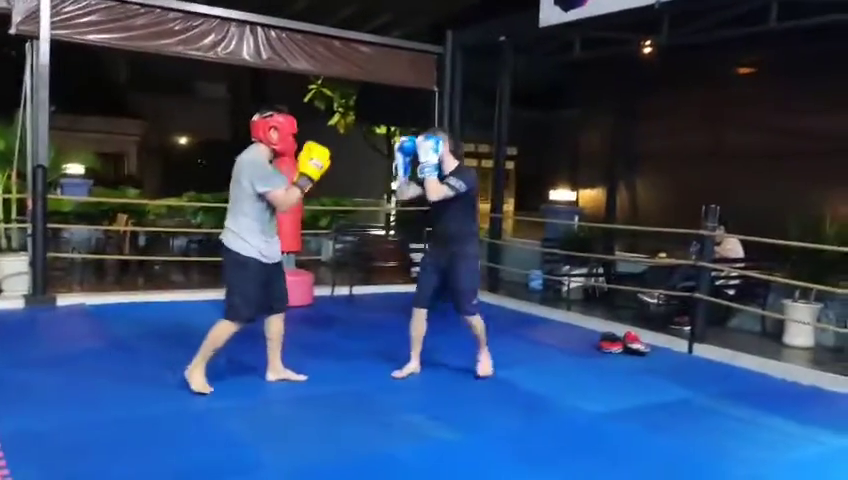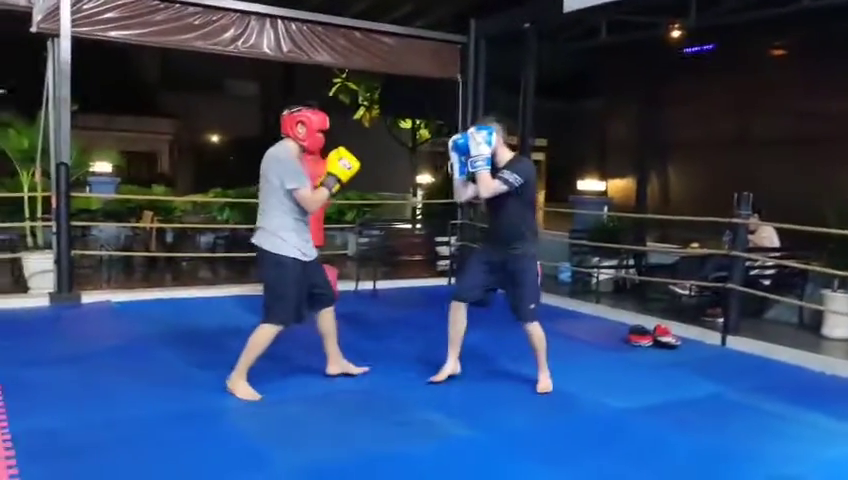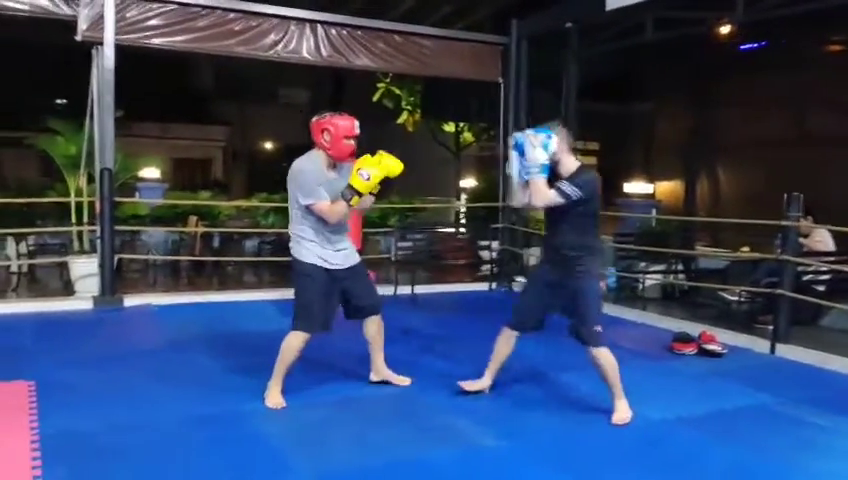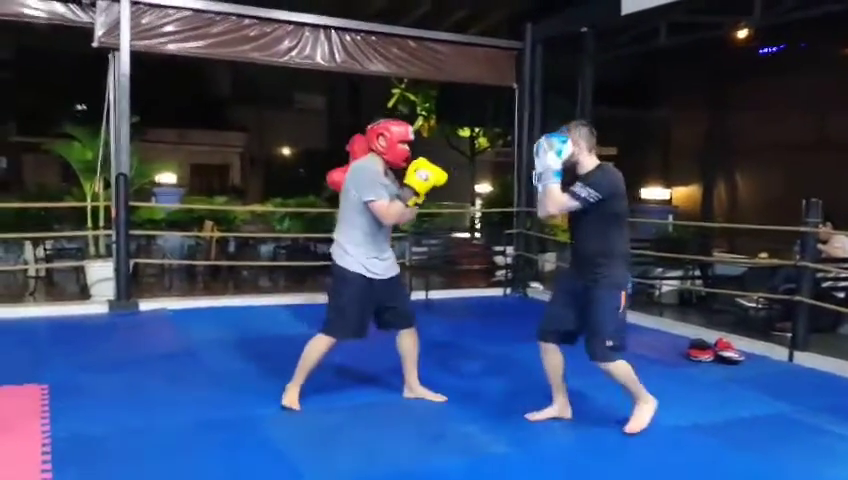
dt=0.5s
person 1, frame 1
left shoulder: (267, 163)
right shoulder: (253, 162)
left elbow: (282, 193)
right elbow: (284, 203)
left wrist: (305, 172)
right wrist: (307, 175)
left hip: (267, 250)
right hip: (243, 251)
left knee: (275, 309)
right knee: (237, 317)
left ankle: (275, 368)
right ankle: (196, 368)
person 1, frame 2
left shoulder: (291, 157)
right shoulder: (282, 157)
left elbow: (308, 199)
right elbow: (311, 204)
left wrist: (333, 176)
right wrist: (334, 177)
left hip: (300, 248)
right hip: (280, 251)
left knee: (326, 301)
right knee: (277, 320)
left ankle: (335, 360)
right ankle: (238, 377)
person 1, frame 3
left shoulder: (343, 166)
right shoulder: (304, 169)
left elbow: (361, 205)
right elbow: (331, 215)
left wrist: (375, 179)
right wrist: (356, 186)
left hip: (344, 256)
right hip: (312, 261)
left knee: (372, 310)
right knee: (304, 329)
left ankle: (379, 369)
right ankle: (274, 386)
person 1, frame 4
left shoulder: (388, 175)
right shoulder: (364, 170)
left elbow: (403, 219)
right elbow: (388, 216)
left wrist: (419, 191)
right wrist: (412, 188)
left hip: (383, 267)
right hip: (353, 267)
left knee: (407, 323)
right knee: (333, 333)
left ankle: (413, 386)
right ankle: (293, 387)
person 2, frame 1
left shoulder: (465, 175)
right shoulder: (433, 174)
left elbow: (434, 195)
right elbow: (403, 194)
left wrist: (428, 162)
right wrist: (402, 162)
left hip: (463, 254)
right hip: (437, 252)
left knee: (468, 311)
right knee: (420, 307)
left ankle: (483, 352)
right ankle: (414, 362)
person 2, frame 2
left shoulder: (522, 166)
right shoulder: (489, 168)
left elbow: (486, 191)
right elbow: (461, 196)
left wrist: (478, 155)
right wrist: (458, 160)
left hip: (520, 253)
right hip: (490, 249)
left knee: (528, 318)
right knee: (459, 299)
left ankle: (544, 372)
right ankle: (452, 362)
person 2, frame 3
left shoulder: (586, 179)
right shoulder: (551, 177)
left elbow: (540, 201)
left wrist: (536, 162)
right wrist: (521, 162)
left hip: (582, 273)
right hip: (551, 268)
left knee: (593, 342)
right knee: (513, 325)
left ankle: (621, 401)
right ankle: (487, 379)
person 2, frame 4
left shoulder: (606, 178)
right shoulder: (580, 181)
left elbow: (554, 206)
right elbow: (544, 210)
left wrist: (551, 165)
right wrist: (545, 169)
left hip: (607, 280)
right hip: (578, 275)
left knee: (603, 356)
right knee: (547, 338)
left ankle: (644, 400)
right ankle: (561, 404)
